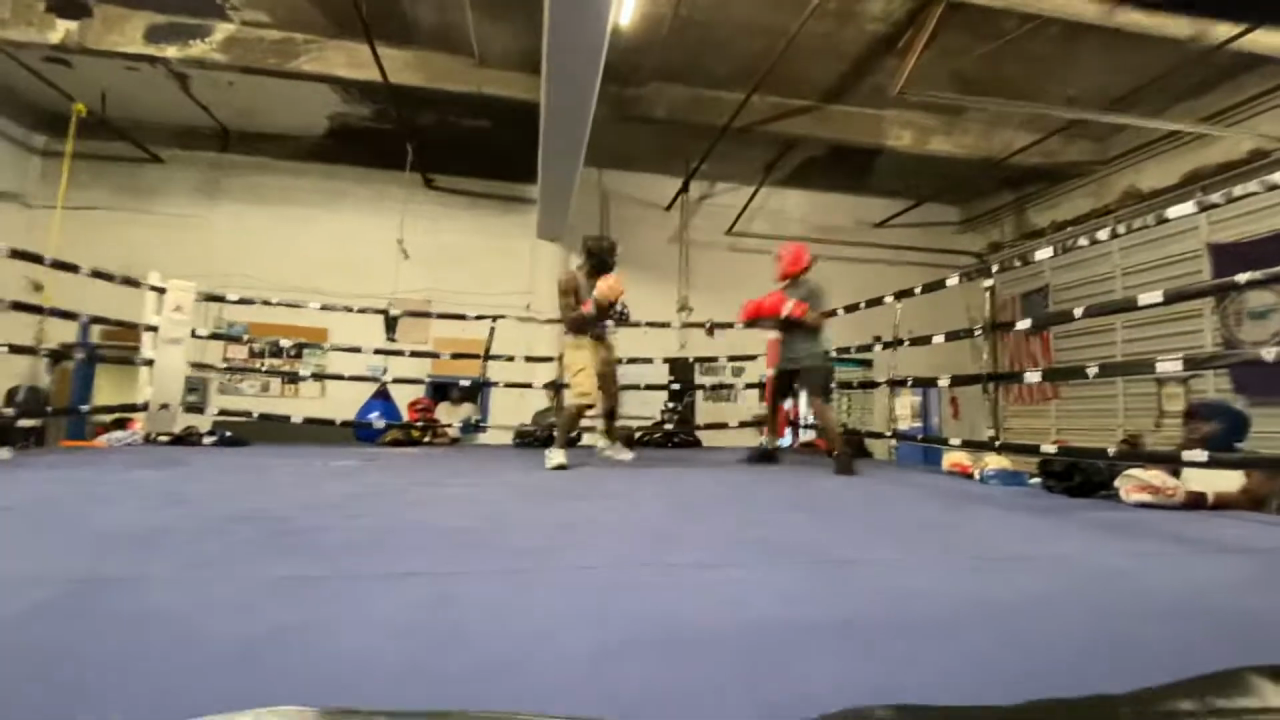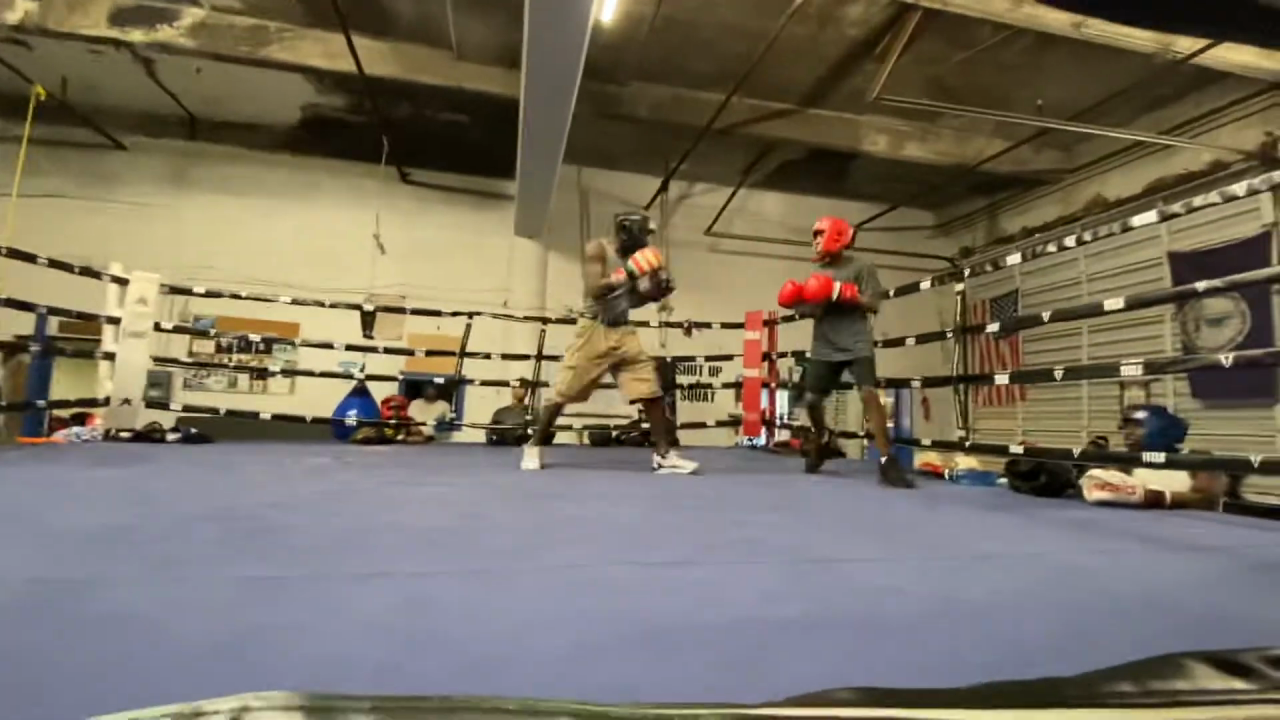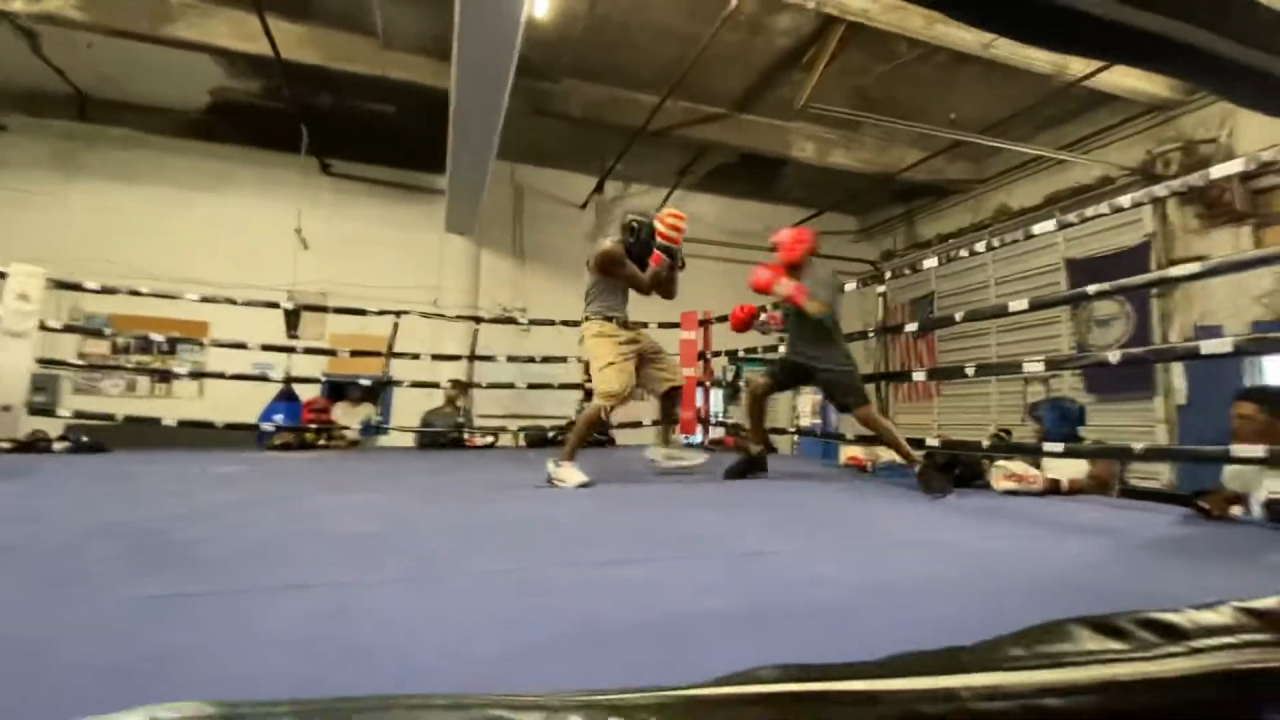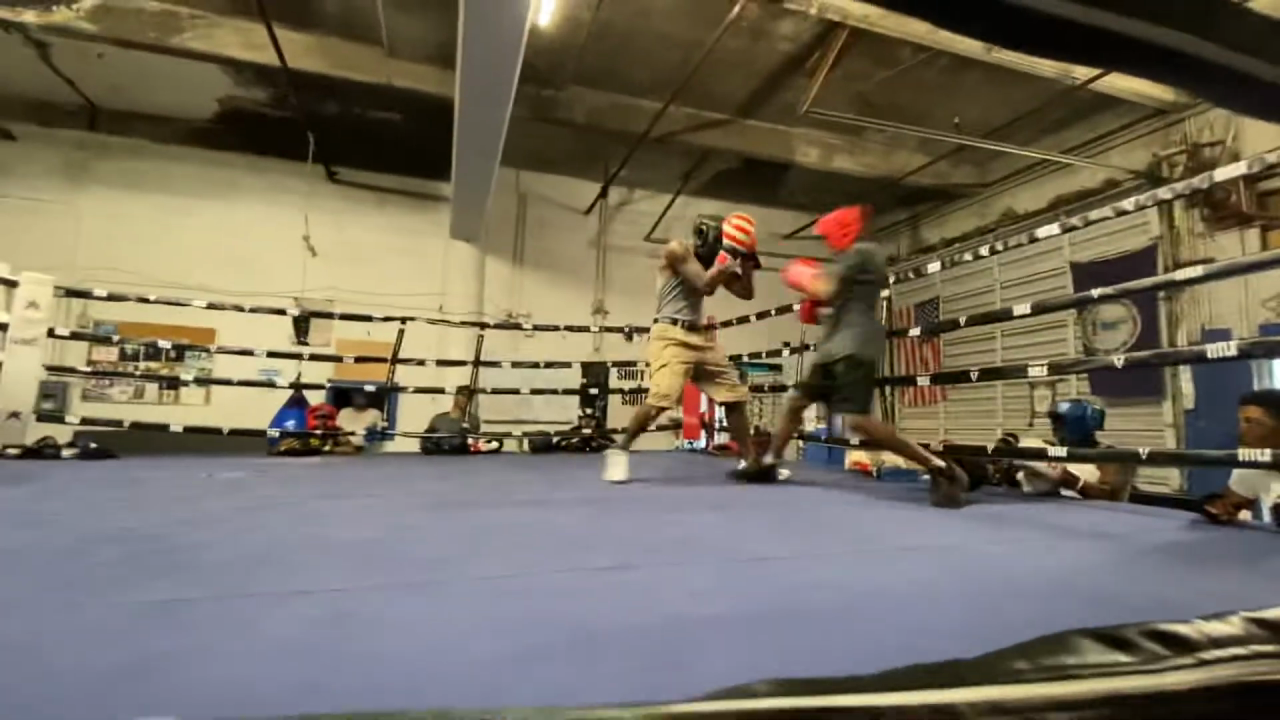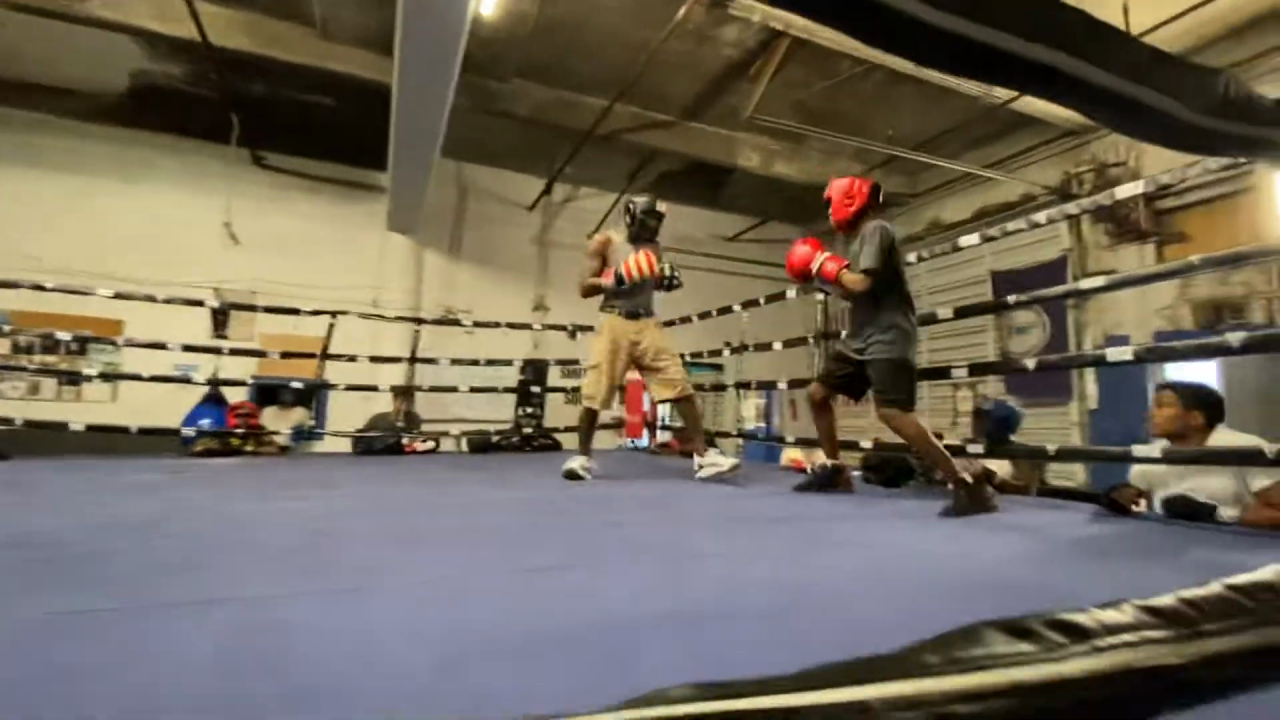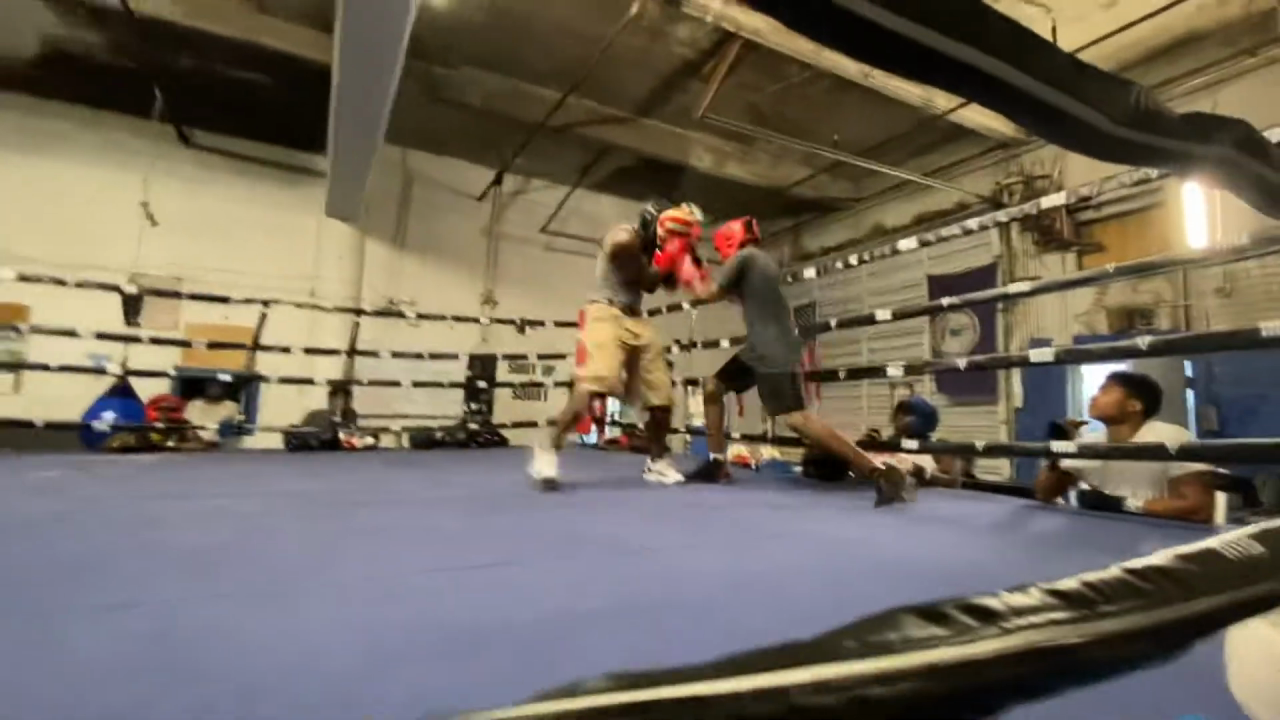
dt=0.5s
person 1, frame 1
left shoulder: (811, 288)
right shoulder: (783, 291)
left elbow: (817, 322)
left wrist: (791, 310)
right wrist: (761, 315)
left hip: (810, 356)
right hip: (788, 357)
left knee: (817, 401)
right knee: (774, 401)
left ankle: (841, 453)
right ankle: (769, 447)
person 1, frame 2
left shoulder: (861, 267)
right shoulder: (819, 270)
left elbow: (872, 305)
right elbow: (812, 312)
left wrist: (842, 292)
right wrist: (797, 302)
left hip: (857, 344)
right hip: (824, 346)
left knee: (869, 394)
right knee: (811, 399)
left ankle: (887, 462)
right ankle: (821, 439)
person 1, frame 3
left shoulder: (824, 276)
right shoulder: (785, 277)
left elbow: (819, 311)
left wrist: (788, 290)
right wrist: (762, 321)
left hip: (831, 358)
right hip: (798, 356)
left knee: (864, 414)
right knee: (756, 387)
left ankle: (921, 468)
right ankle: (754, 456)
person 1, frame 4
left shoulder: (861, 252)
right shoulder: (867, 256)
left elbow: (825, 289)
left wrist: (800, 276)
right wrist: (820, 310)
left hip: (857, 348)
right hip: (837, 349)
left knee: (857, 420)
right knee: (795, 404)
right ankle: (768, 464)
person 1, frame 5
left shoulder: (876, 230)
right shoulder: (856, 238)
left elbow: (862, 284)
left wrist: (824, 264)
right wrist: (818, 276)
left hip: (888, 339)
right hip: (858, 339)
left knee: (891, 412)
right knee: (817, 395)
right ankle: (833, 470)
person 1, frame 6
left shoulder: (745, 258)
right shoulder: (758, 261)
left elbow: (707, 292)
left wrist: (687, 271)
left hip: (775, 353)
right hip: (757, 349)
left knee: (797, 419)
right knee: (712, 389)
right ankle: (717, 463)
person 2, frame 1
left shoulder: (604, 279)
right shoulder: (570, 279)
right elbow: (569, 321)
left wrist: (614, 311)
right wrist: (593, 306)
left hip: (601, 343)
right hip: (579, 343)
left knee: (610, 399)
right knee: (583, 397)
left ankle: (610, 442)
right ankle: (557, 449)
person 2, frame 2
left shoulder: (635, 258)
right shoulder: (597, 250)
right elbow: (594, 291)
left wrist: (657, 290)
right wrist: (626, 275)
left hip: (624, 331)
right hip: (594, 329)
left knee: (650, 390)
right knee: (565, 393)
left ankle: (664, 455)
right ankle: (535, 446)
person 2, frame 3
left shoulder: (635, 256)
right shoulder: (609, 250)
left elbow: (668, 293)
right elbow: (645, 287)
left wrist: (673, 258)
right wrist: (662, 251)
left hip: (627, 331)
right hip: (603, 331)
left knee: (672, 380)
right knee: (609, 396)
left ankle: (666, 447)
right ankle: (562, 464)
person 2, frame 4
left shoulder: (711, 259)
right shoulder: (677, 250)
left elbow: (747, 293)
right elbow: (706, 286)
left wrist: (747, 259)
right wrist: (729, 253)
left hip: (699, 336)
right hip: (668, 334)
left knee: (734, 395)
right knee: (661, 398)
left ankle: (751, 463)
right ankle: (620, 452)
person 2, frame 5
left shoulder: (653, 248)
right shoulder: (604, 242)
right elbow: (585, 288)
left wrist: (668, 279)
right wrist: (615, 278)
left hip: (647, 325)
right hip: (615, 324)
left knee: (679, 385)
right knee: (594, 394)
left ankle: (703, 456)
right ankle: (583, 458)
person 2, frame 6
left shoulder: (639, 241)
right shoulder: (624, 240)
left elbow: (665, 280)
right elbow: (646, 284)
left wrist: (680, 247)
right wrist: (667, 249)
left hip: (634, 319)
right hip: (605, 315)
left knee: (660, 391)
right knee: (597, 380)
left ankle: (657, 460)
right ankle: (549, 449)
